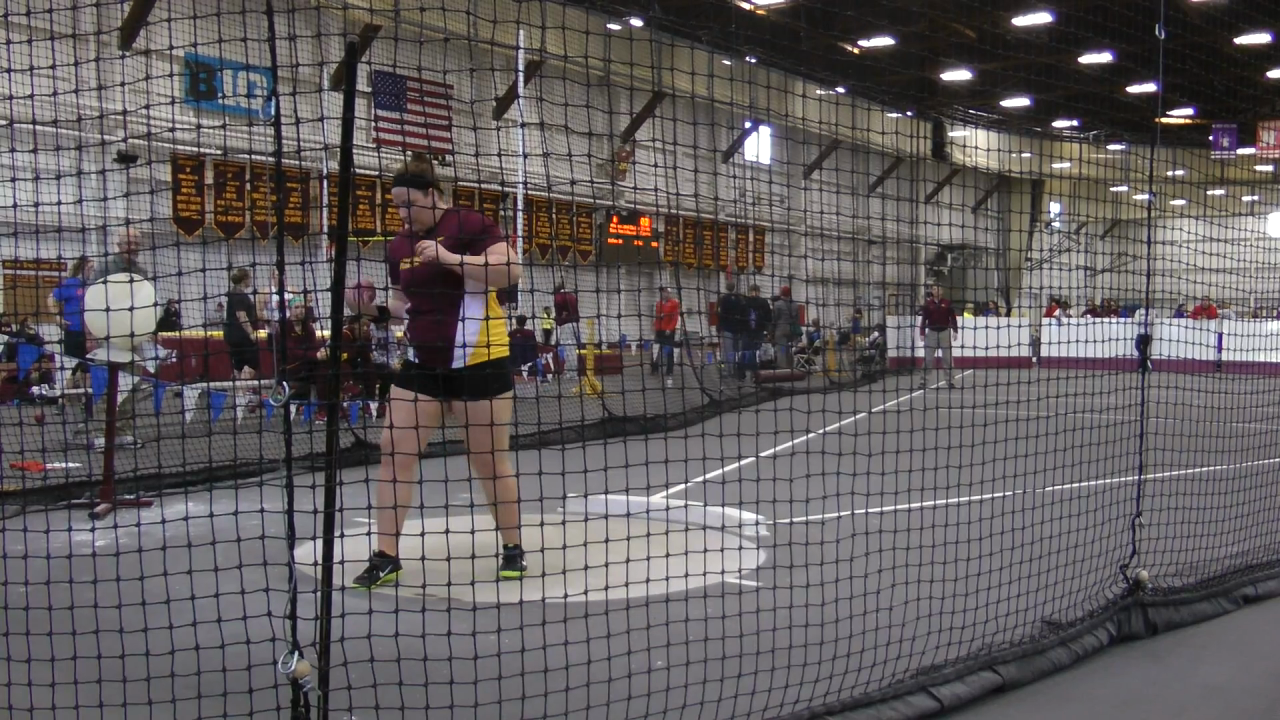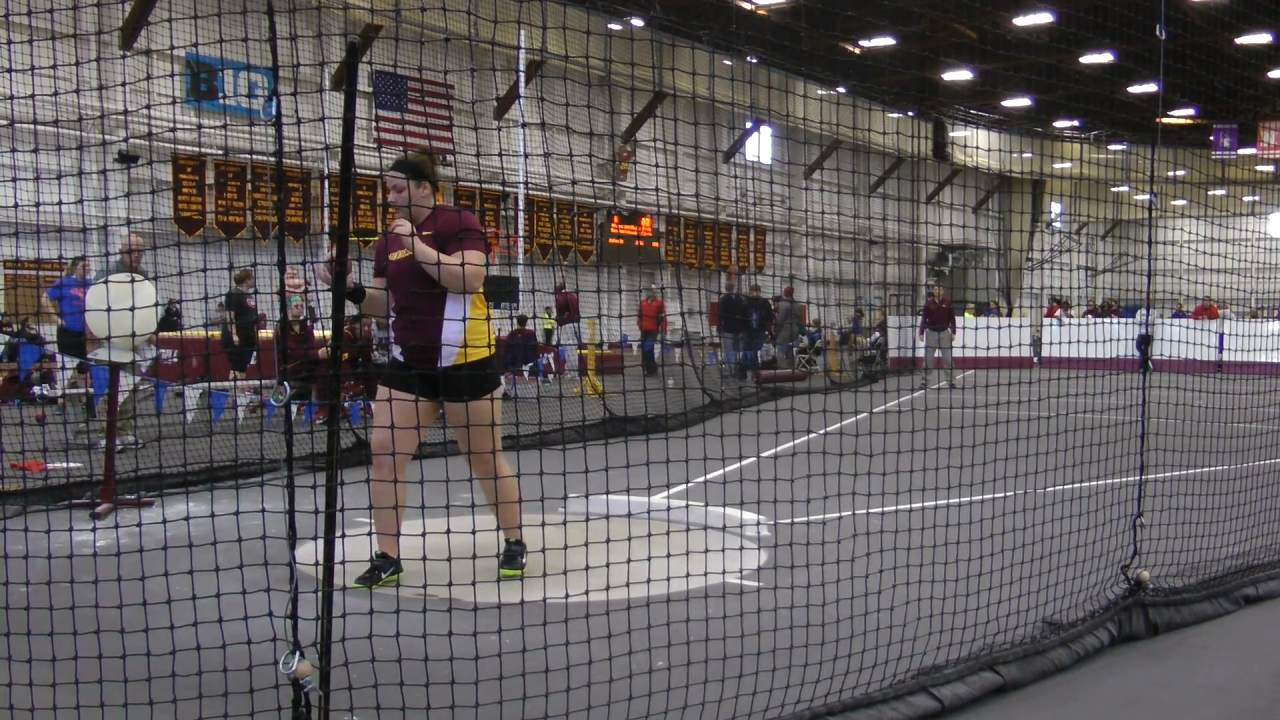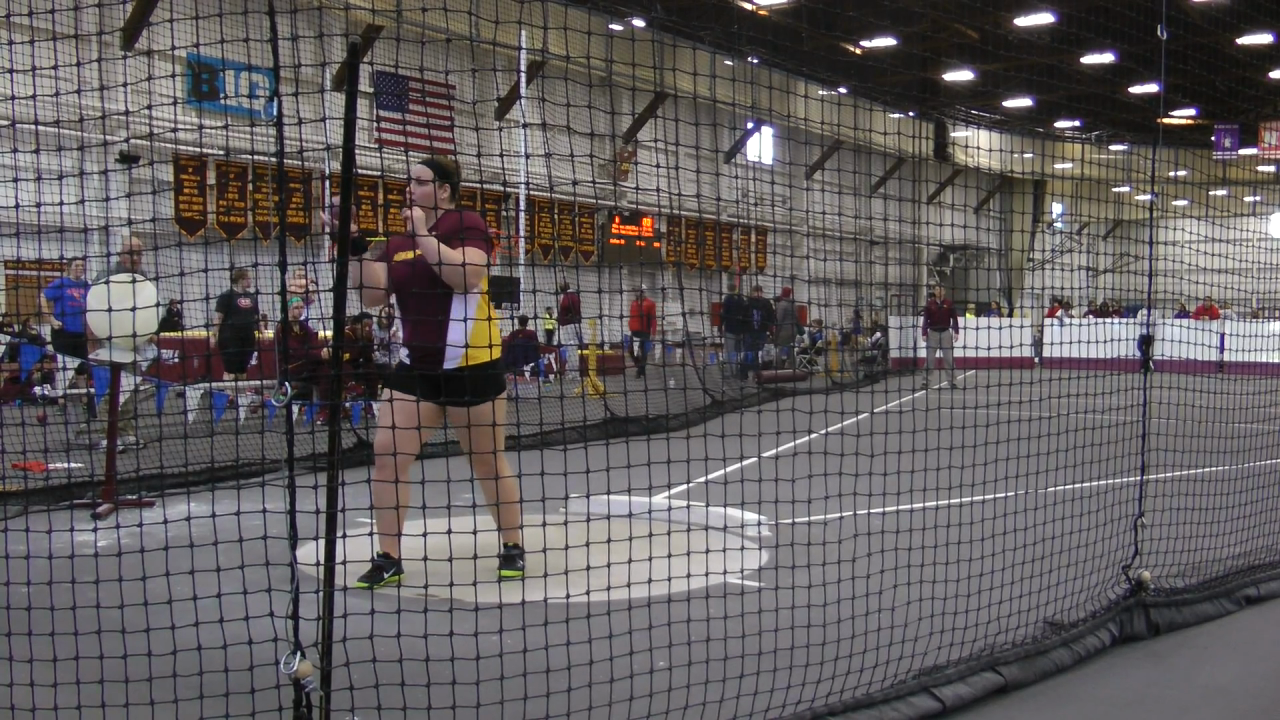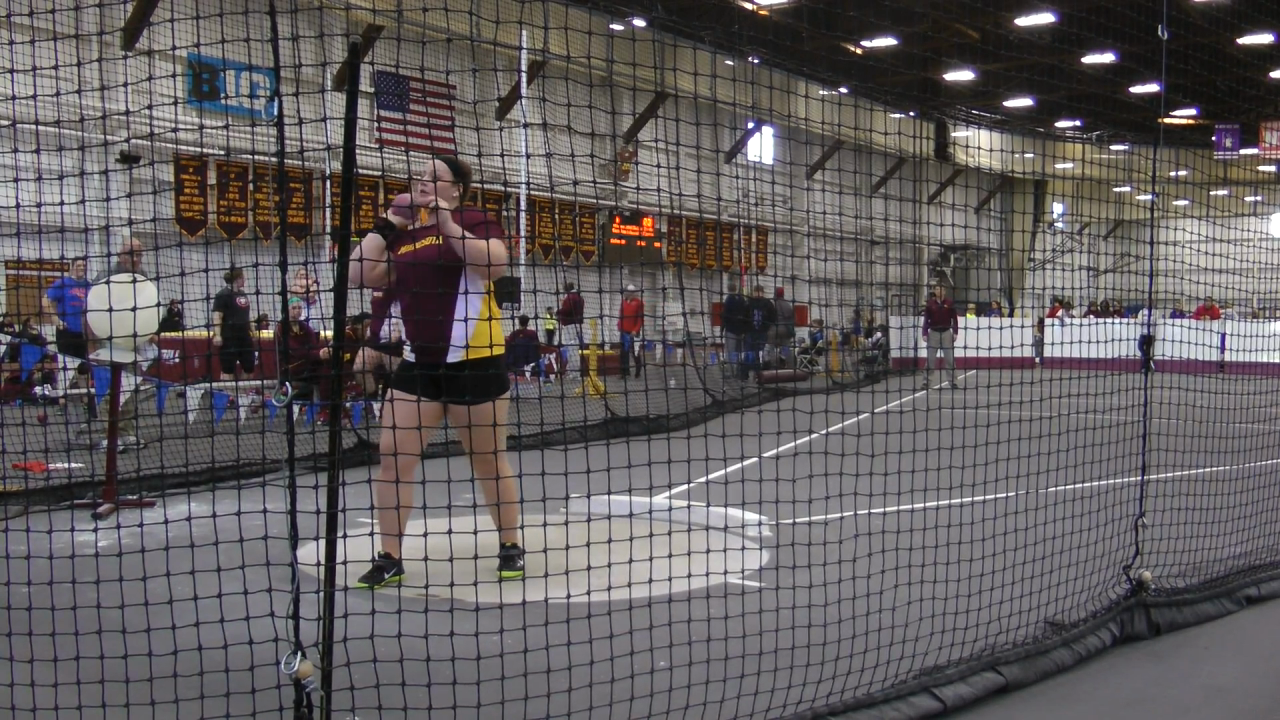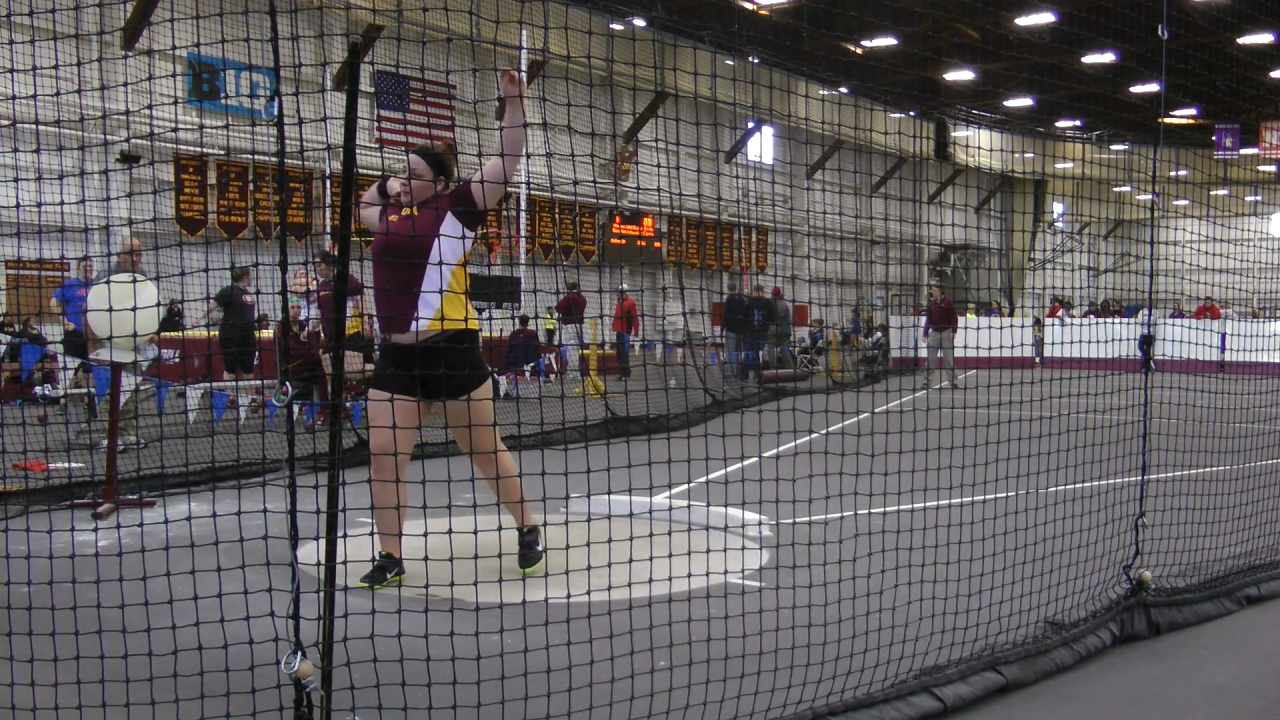
dt=0.5s
person 1, frame 1
left shoulder: (470, 224)
right shoulder: (399, 245)
left elbow: (509, 271)
left wrist: (450, 258)
left hip: (478, 361)
right hip: (423, 363)
left knee: (490, 460)
right knee: (393, 451)
left ankle: (513, 546)
right ankle: (386, 555)
person 1, frame 2
left shoulder: (458, 222)
right shoulder: (389, 241)
left elbow: (470, 279)
right elbow: (386, 304)
left wrist: (417, 245)
right wrist: (352, 289)
left hip: (465, 362)
right hip: (409, 363)
left knee: (486, 458)
right knee: (384, 452)
left ankle: (514, 542)
right ankle: (387, 557)
person 1, frame 3
left shoulder: (466, 223)
right shoulder: (398, 241)
left elbow: (466, 276)
right elbow: (372, 294)
left wrist: (425, 234)
right wrist: (354, 244)
left hip: (470, 363)
right hip: (415, 365)
left knee: (488, 460)
right knee: (387, 454)
left ankle: (512, 547)
right ankle: (389, 558)
person 1, frame 4
left shoulder: (472, 221)
right shoulder: (404, 237)
left elbow: (494, 261)
right elbow: (359, 275)
left wrist: (449, 223)
right wrist: (388, 223)
left hip: (475, 361)
right hip: (418, 362)
left knee: (489, 461)
right knee: (393, 455)
left ankle: (511, 546)
right ankle: (390, 558)
person 1, frame 5
left shoulder: (458, 205)
right shoulder: (390, 210)
left elbow: (507, 164)
right elbow: (366, 203)
left wrist: (513, 103)
right wrist: (388, 188)
left hip: (451, 351)
right hip: (396, 357)
left knee: (486, 453)
right knee: (383, 456)
left ankle: (528, 531)
right ankle: (389, 557)
